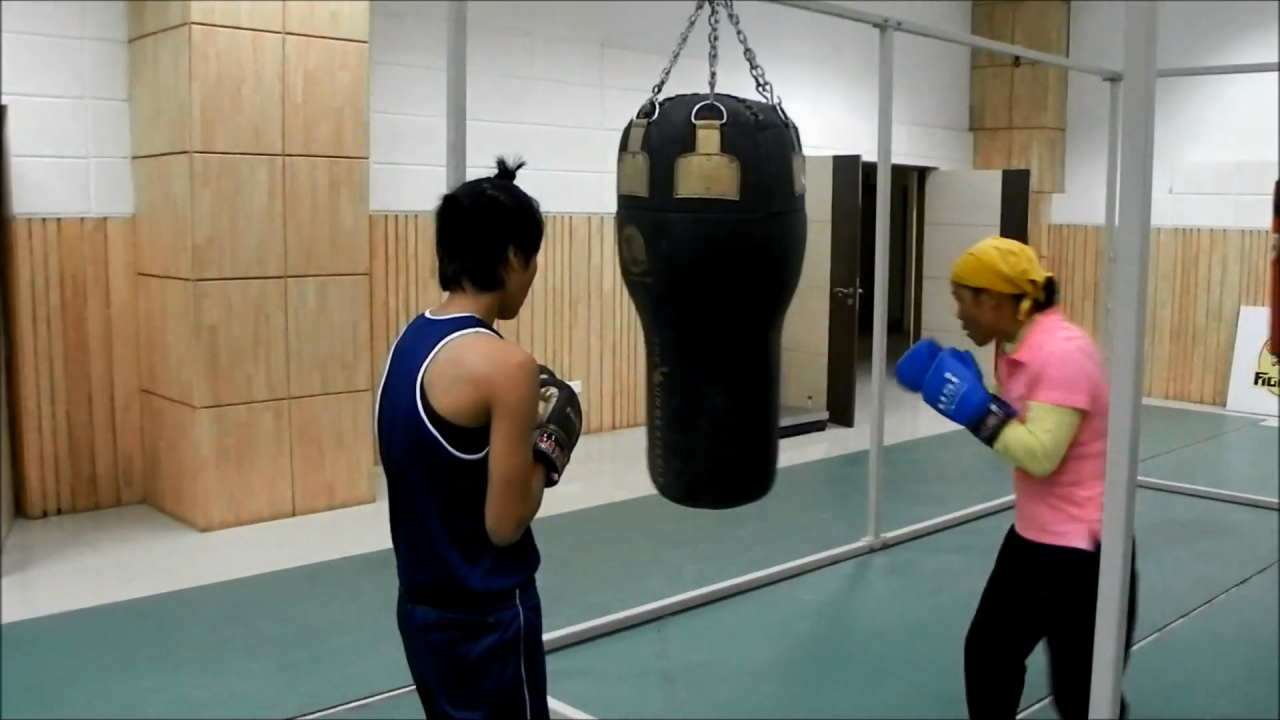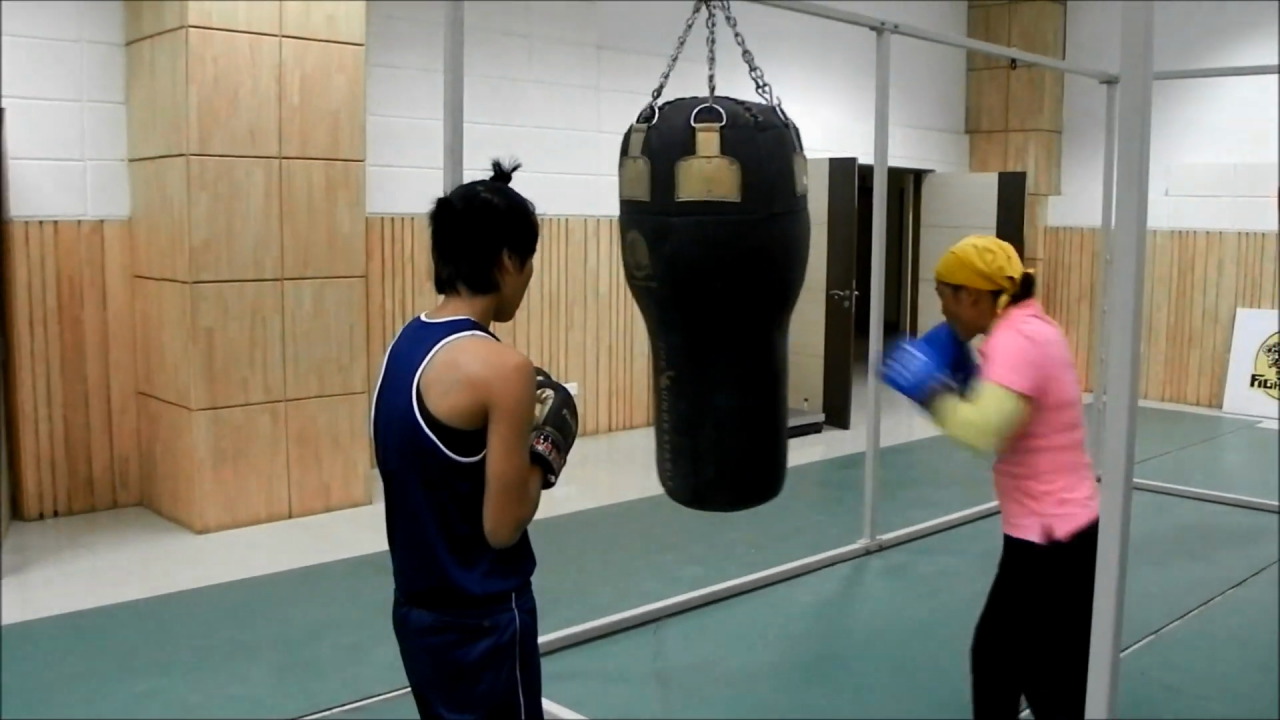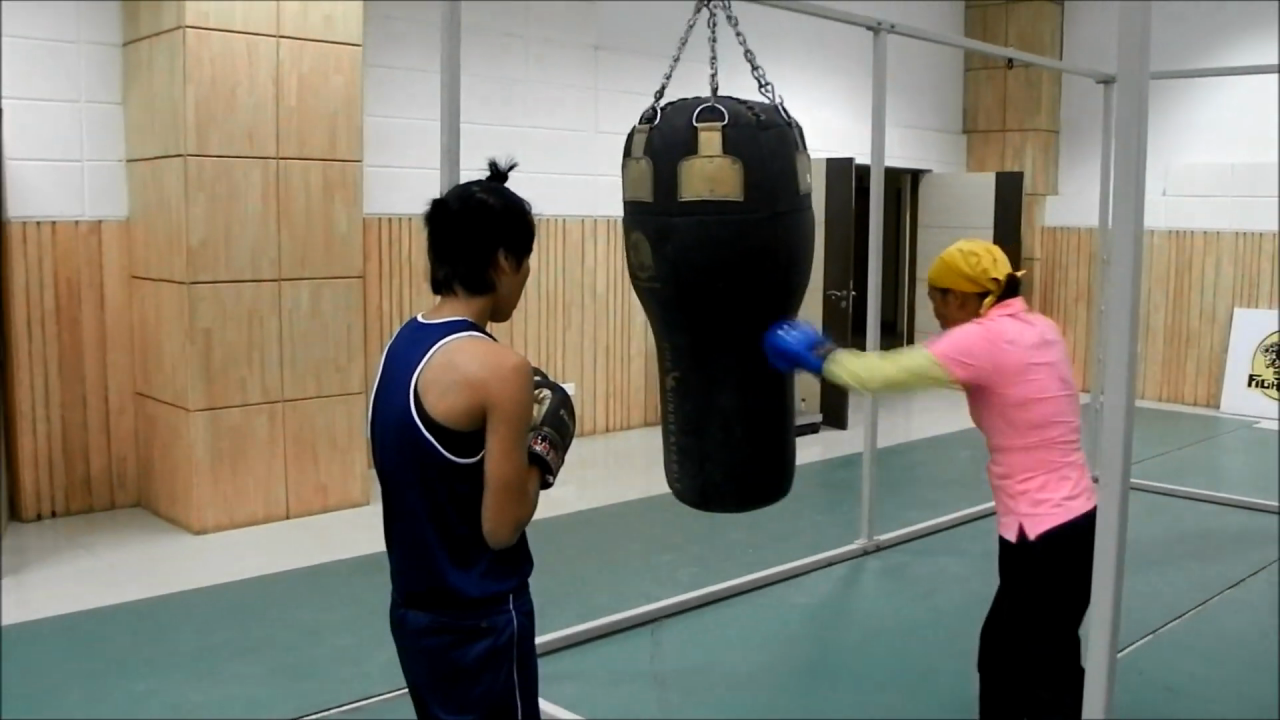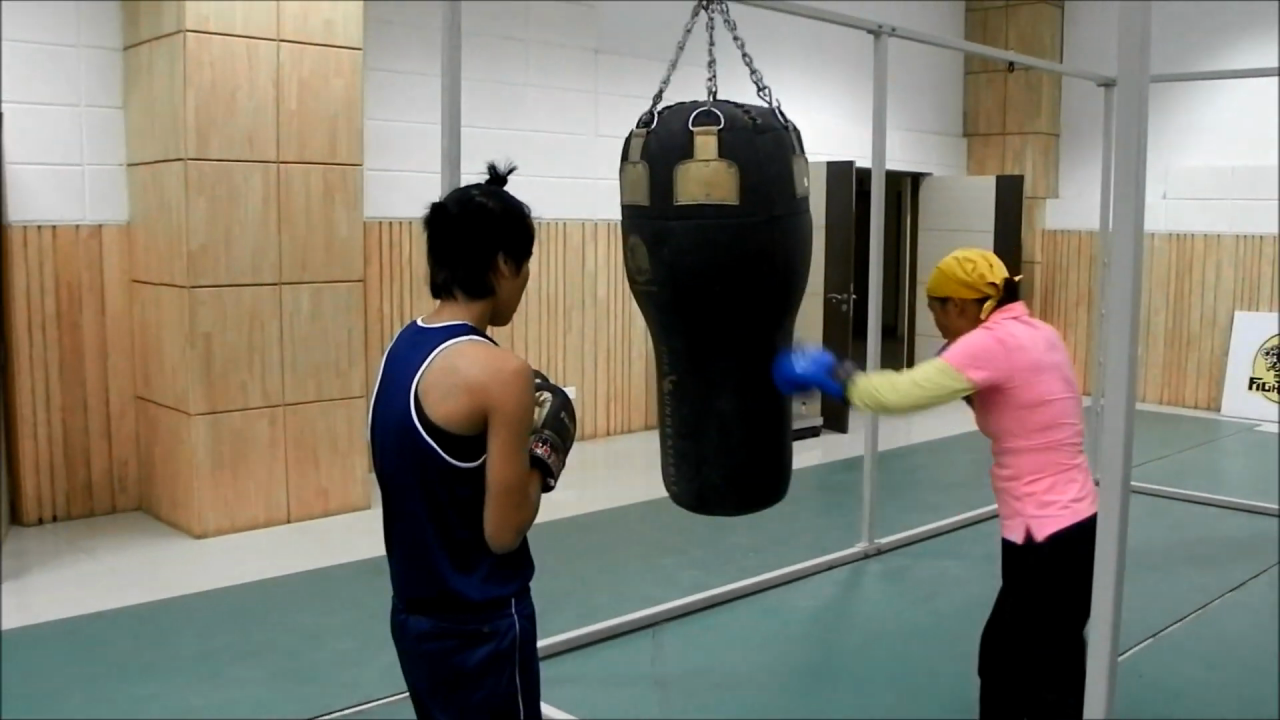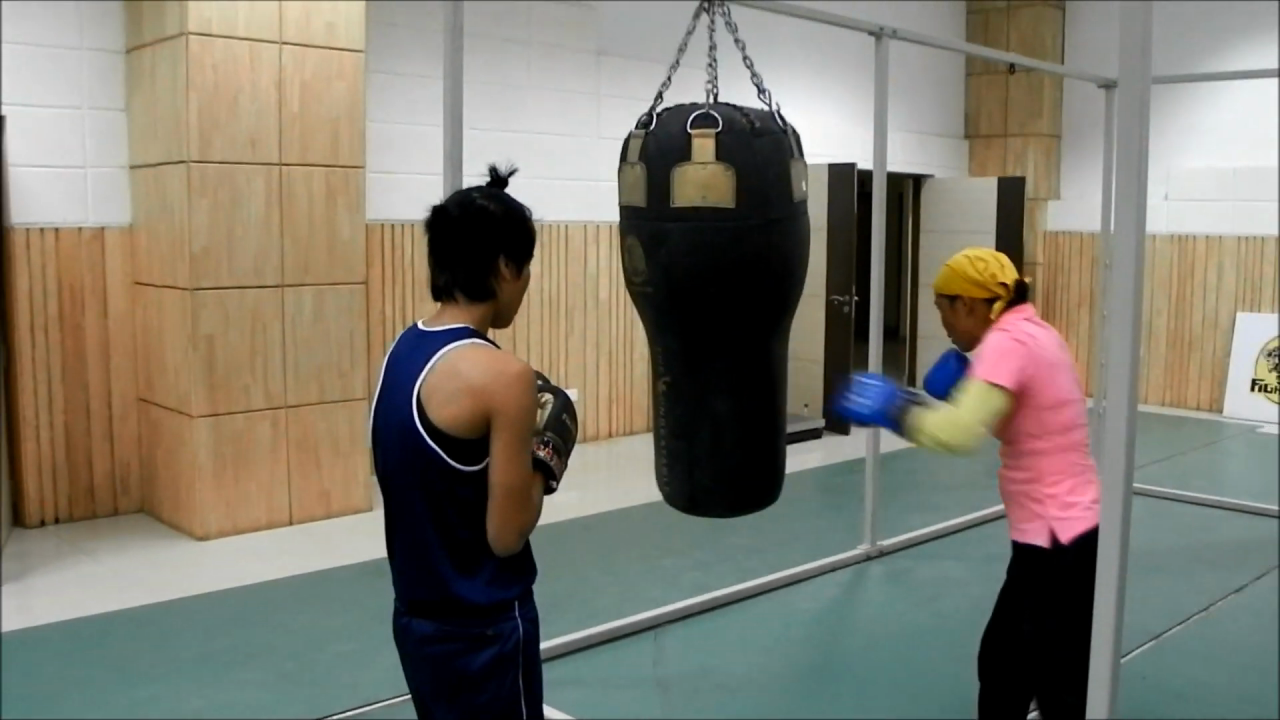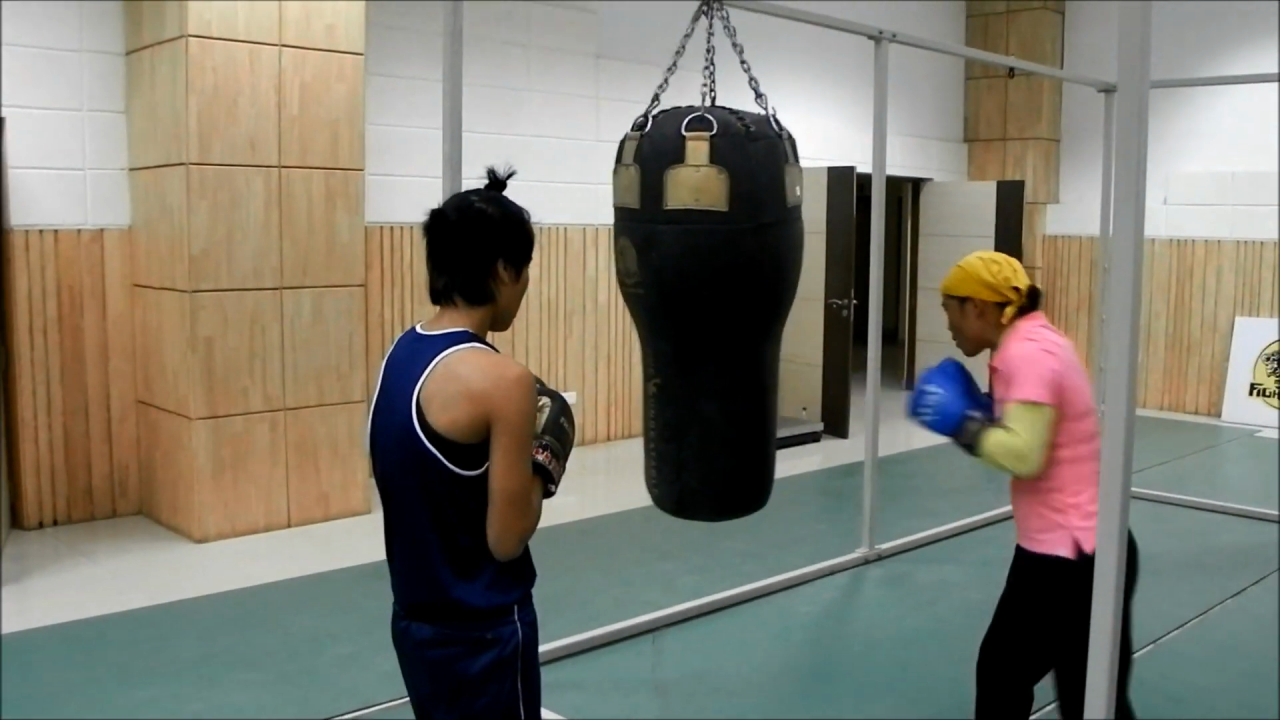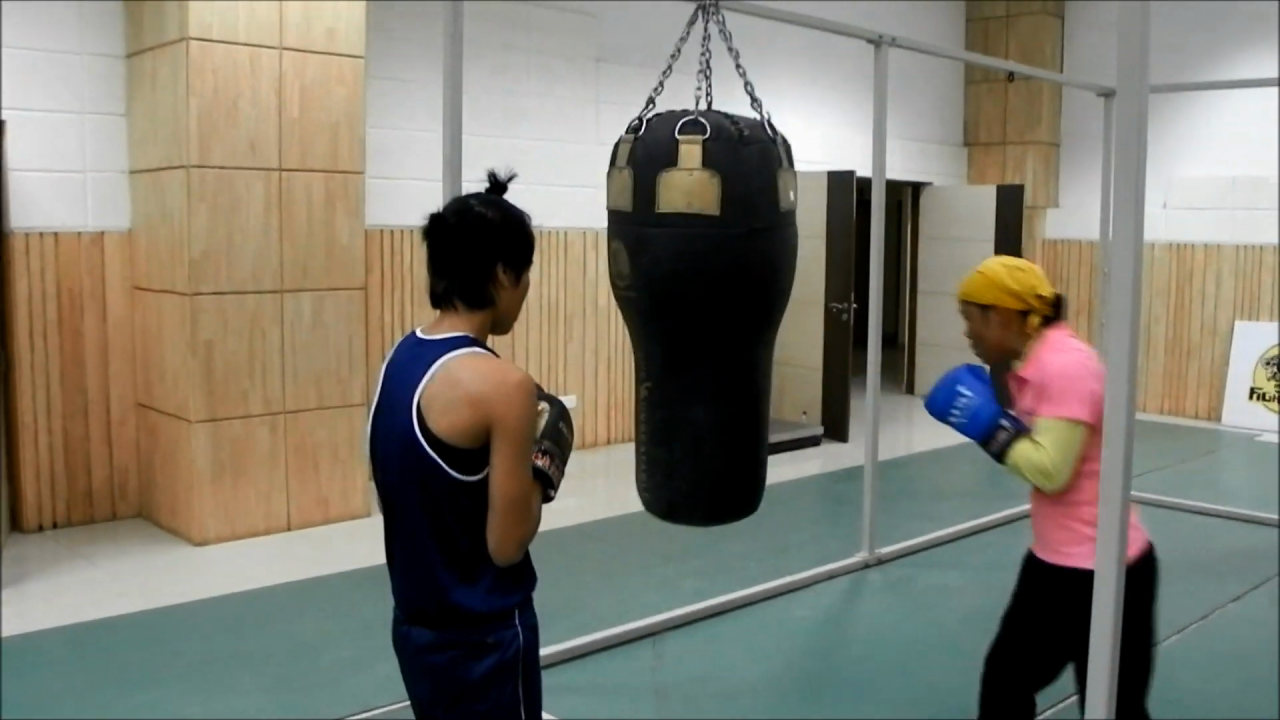
dt=0.1s
person 1, frame 1
left shoulder: (410, 342)
right shoulder: (504, 365)
right elbow: (505, 523)
right wrist: (551, 446)
left hip: (423, 604)
right hip: (485, 617)
person 1, frame 2
left shoulder: (406, 344)
right shoulder: (500, 369)
right elbow: (503, 526)
right wrist: (546, 450)
left hip: (419, 606)
right hip: (480, 619)
person 1, frame 3
left shoulder: (402, 345)
right shoulder: (499, 369)
right elbow: (502, 527)
right wrist: (544, 450)
left hip: (416, 608)
right hip: (478, 621)
person 1, frame 4
left shoulder: (401, 349)
right shoulder: (499, 373)
right elbow: (504, 531)
right wrist: (545, 453)
left hip: (416, 612)
right hip: (479, 626)
person 1, frame 5
left shoulder: (402, 352)
right shoulder: (502, 376)
right elbow: (507, 534)
right wrist: (547, 455)
left hip: (418, 616)
right hip: (482, 628)
person 1, frame 6
left shoulder: (399, 357)
right shoulder: (500, 380)
right elbow: (507, 539)
right wrist: (545, 460)
left hip: (417, 620)
right hip: (480, 634)
person 1, frame 7
left shoulder: (399, 362)
right shoulder: (501, 385)
right elbow: (507, 545)
right wrist: (545, 465)
left hip: (417, 624)
right hip: (481, 637)
person 2, frame 1
left shoulder: (1064, 351)
right shoulder: (1013, 348)
left elbow: (1040, 455)
right elbow: (1012, 423)
left wrist: (976, 407)
right wrist: (946, 382)
left hip: (1081, 550)
right hip: (1031, 537)
right knee: (986, 653)
person 2, frame 2
left shoulder: (1019, 340)
right shoulder: (1026, 332)
left elbow: (982, 433)
right elbow: (995, 414)
left wrist: (931, 388)
right wrist: (959, 362)
left hip: (1058, 540)
right hip: (1037, 533)
right knee: (994, 654)
person 2, frame 3
left shoulder: (982, 339)
right shoulder: (1042, 330)
left elbow: (880, 374)
left wrist: (815, 353)
left hip: (1048, 537)
right hip: (1071, 522)
right knee: (1002, 657)
person 2, frame 4
left shoulder: (991, 343)
right shoulder: (1039, 334)
left elbow: (900, 394)
left wrist: (829, 375)
left hip: (1050, 541)
right hip: (1056, 532)
right knee: (1002, 658)
person 2, frame 5
left shoulder: (1010, 344)
right shoulder: (1035, 336)
left elbow: (959, 432)
left wrist: (895, 409)
right wrist: (963, 385)
left hip: (1064, 545)
right hip: (1061, 536)
right knee: (1002, 661)
person 2, frame 6
left shoulder: (1033, 352)
right shoulder: (1021, 350)
left elbow: (1023, 458)
left wrist: (960, 418)
right wrist: (967, 404)
left hip: (1079, 556)
right hip: (1041, 551)
right knee: (999, 669)
person 2, frame 7
left shoulder: (1066, 365)
right shoulder: (1035, 363)
left elbow: (1051, 471)
left wrist: (987, 424)
right wrist: (989, 418)
left hip: (1100, 571)
right hip: (1054, 561)
right knee: (1004, 678)
